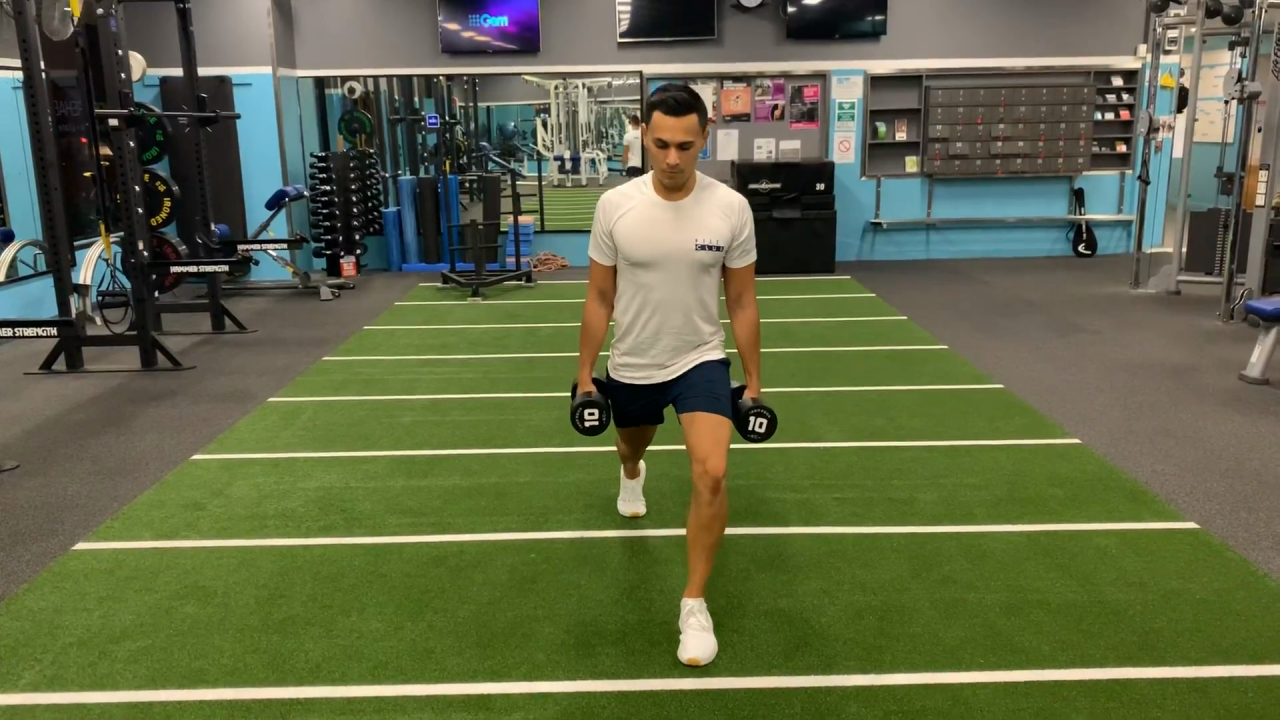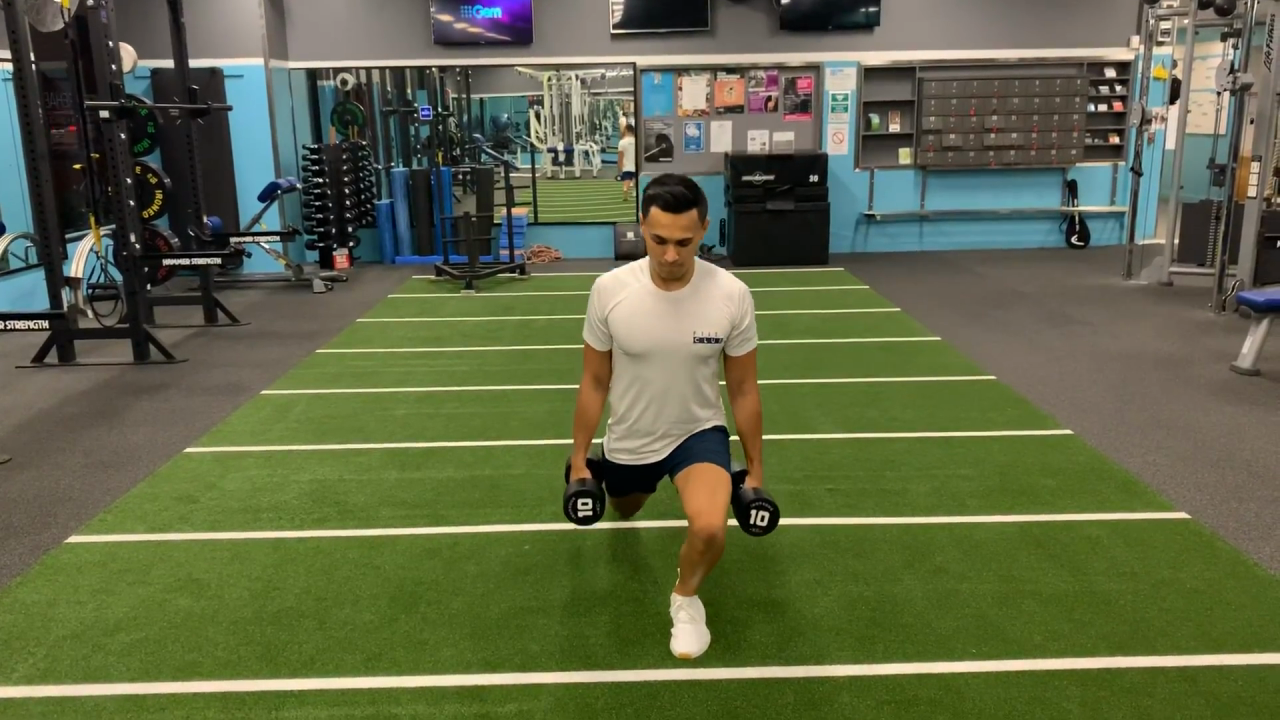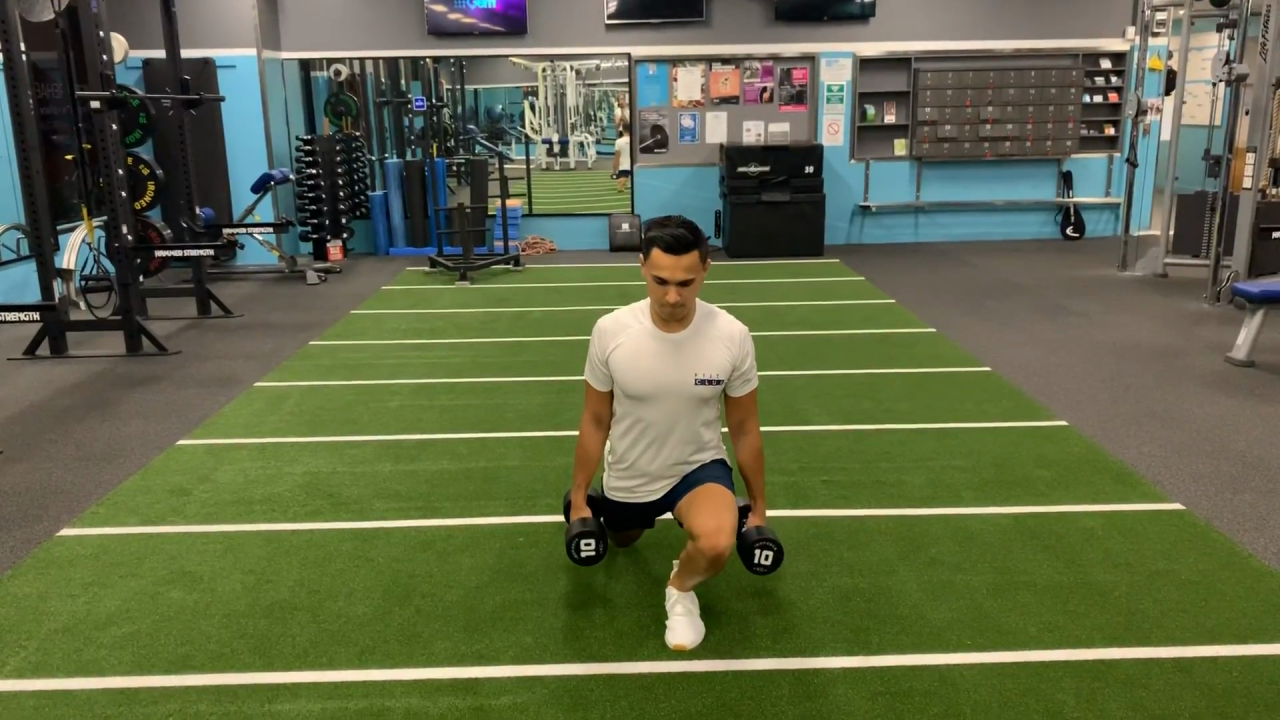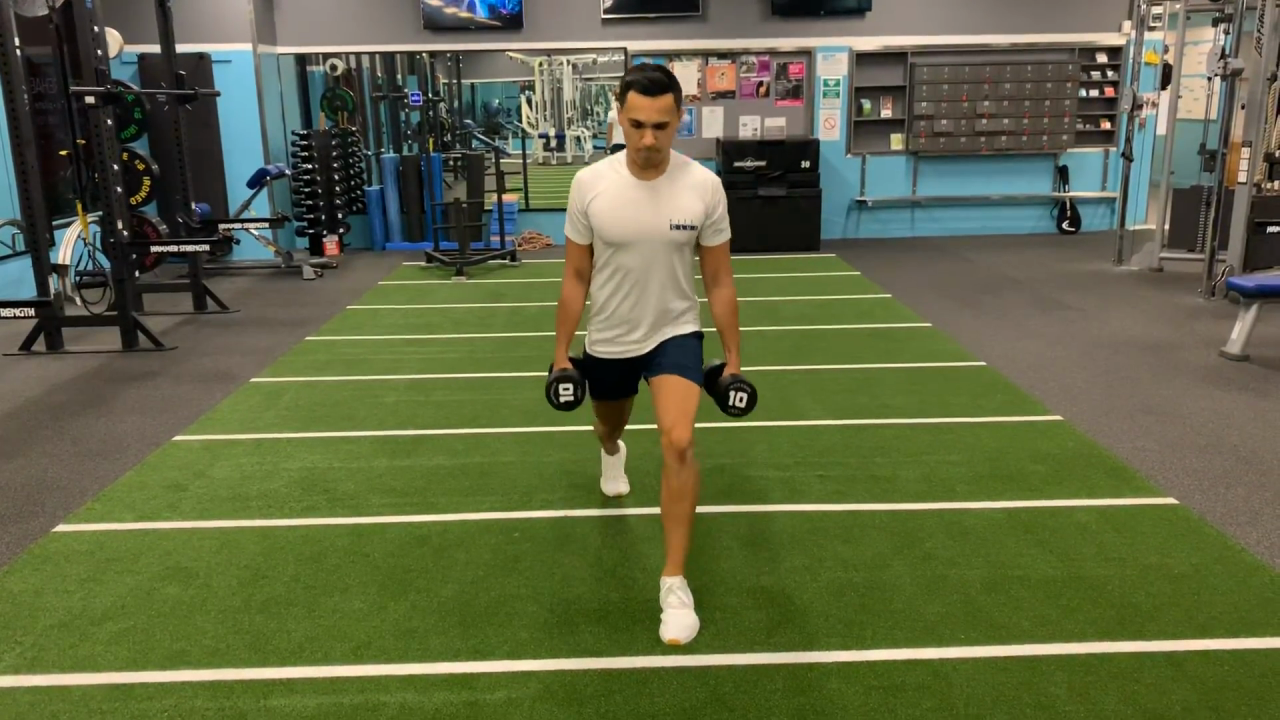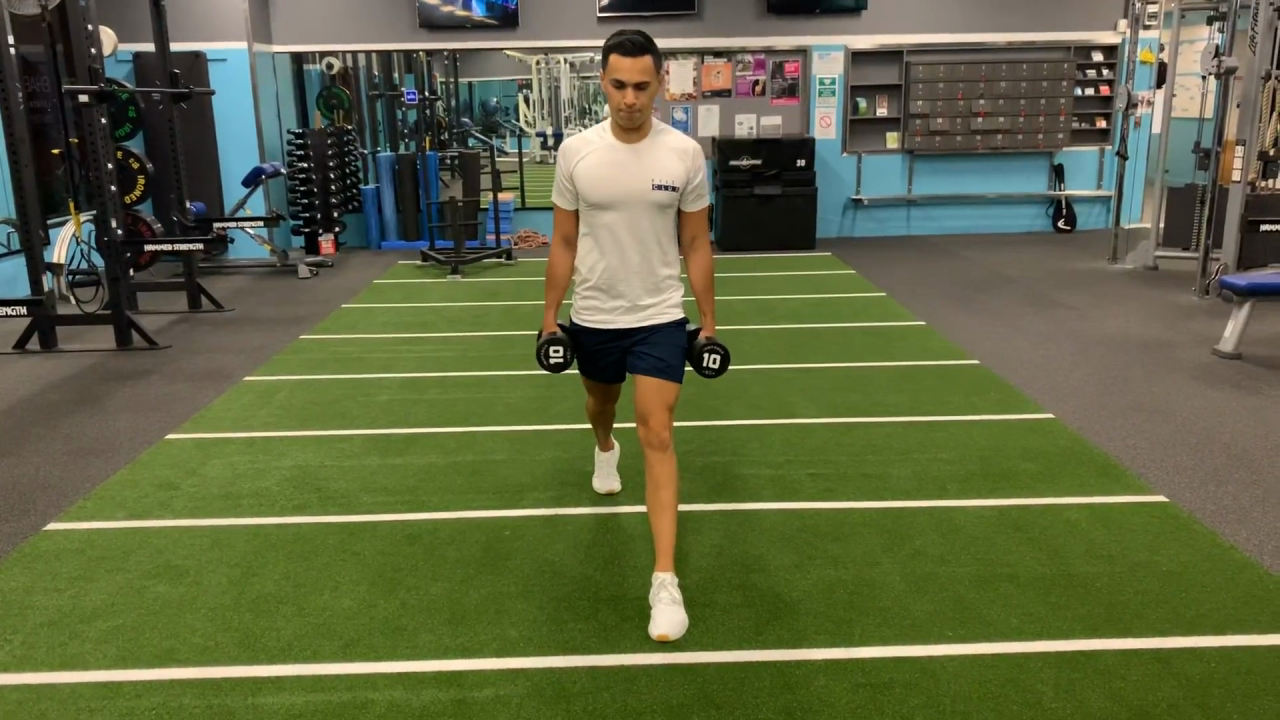
dt=1s
person 1, frame 1
left shoulder: (731, 208)
right shoulder: (615, 205)
left elbow: (742, 302)
right elbow: (599, 299)
left wrist: (753, 381)
right wrist: (584, 374)
left hip: (701, 361)
right hip: (631, 368)
left knee: (711, 475)
right knee: (632, 444)
left ankle: (694, 604)
right ankle: (632, 473)
person 1, frame 2
left shoulder: (732, 295)
right shoulder: (609, 290)
left elbow: (744, 390)
right elbow: (595, 382)
left wrist: (755, 468)
right wrist: (578, 459)
left hip: (699, 432)
right hip: (629, 441)
left knee: (710, 526)
right knee: (625, 511)
left ankle: (686, 596)
right ankle: (634, 490)
person 1, frame 3
left shoulder: (733, 337)
right shoulder: (611, 331)
left elbow: (745, 429)
right elbow: (595, 422)
left wrist: (759, 507)
right wrist: (578, 498)
left hip: (699, 466)
right hip: (629, 478)
left knee: (717, 543)
right knee: (623, 541)
left ankle: (681, 588)
person 1, frame 4
left shoulder: (704, 186)
right shoulder: (590, 184)
left elbow: (719, 280)
right elbow: (576, 277)
left wrist: (733, 357)
right wrist: (560, 351)
left hip: (676, 333)
right hip: (608, 342)
left knee: (678, 443)
right knee: (609, 423)
left ankle: (674, 581)
right ankle: (613, 451)
person 1, frame 5
left shoulder: (684, 152)
right shoulder: (575, 151)
left elbow: (696, 246)
right elbow: (564, 244)
left wrist: (709, 321)
right wrist: (550, 315)
left hip: (660, 317)
right hip: (594, 317)
left knee: (656, 436)
right knee: (600, 402)
left ankle: (665, 580)
right ankle: (604, 448)
